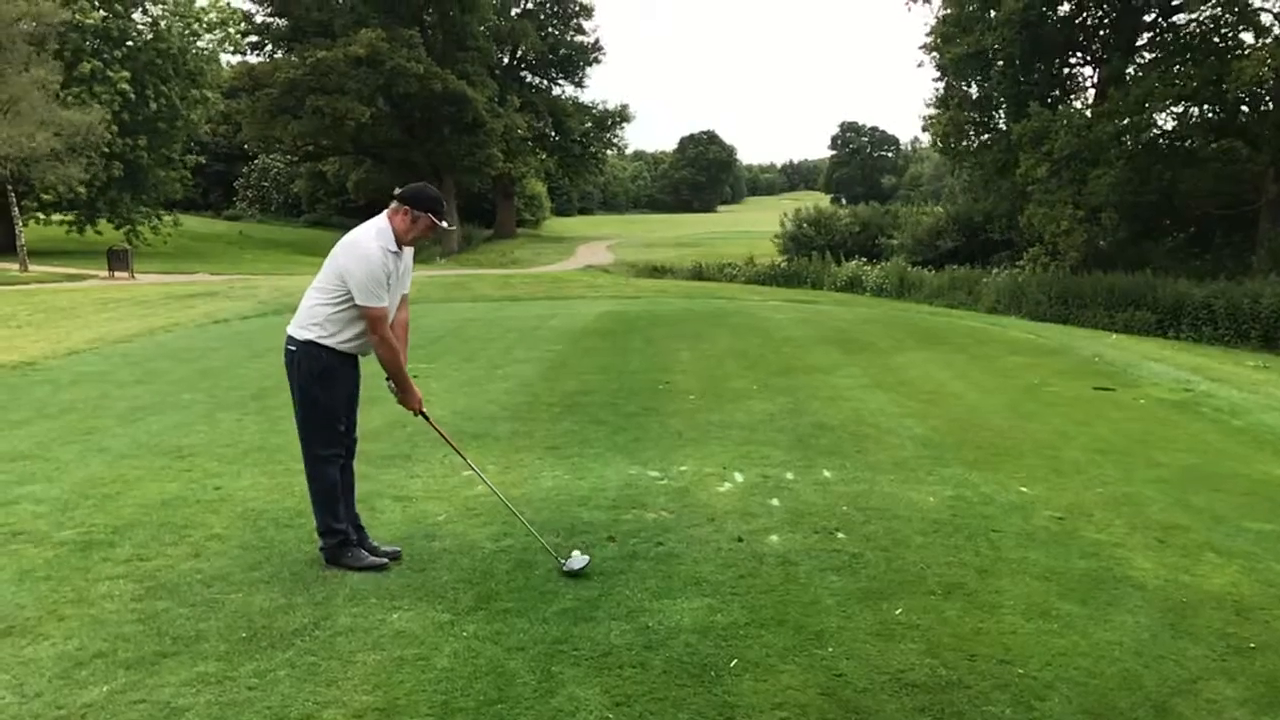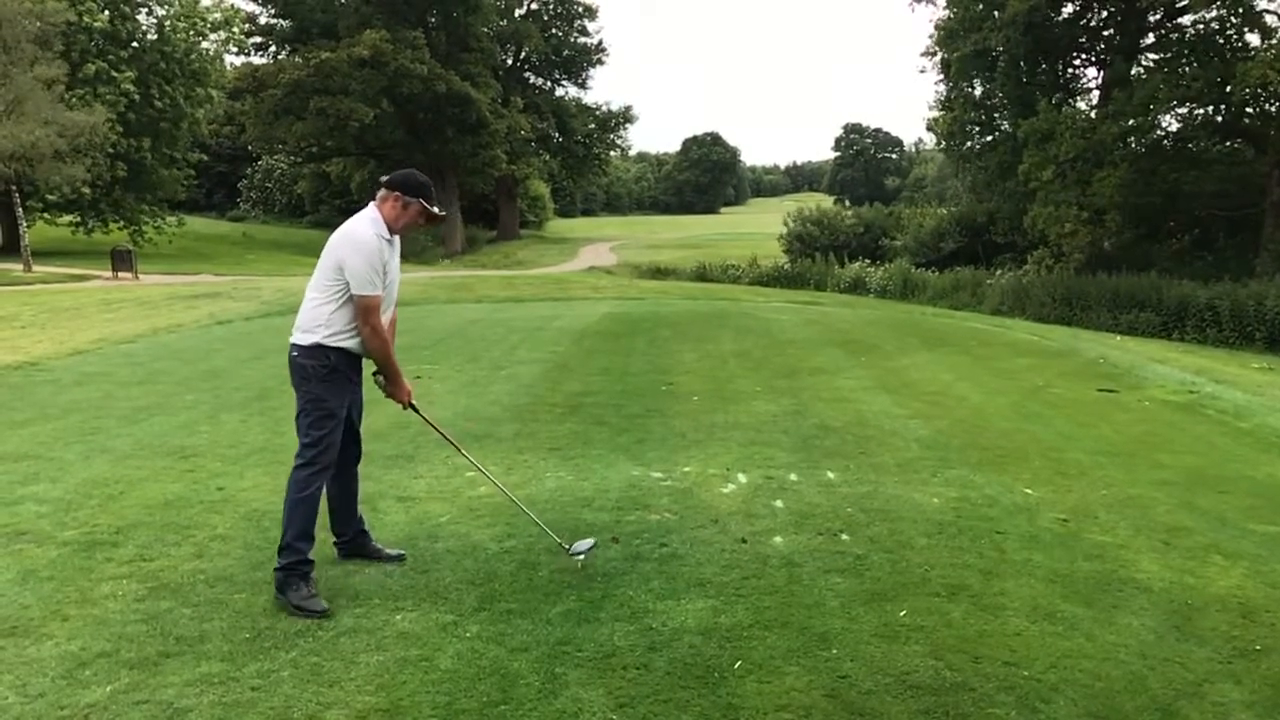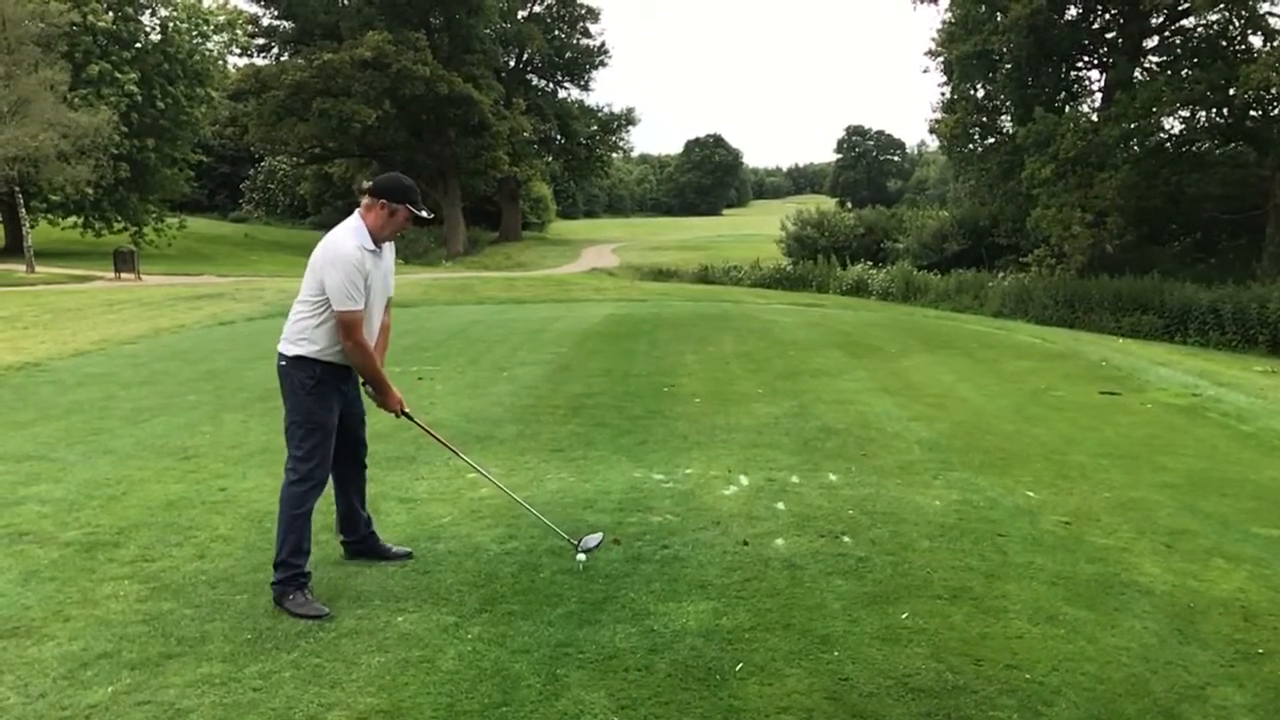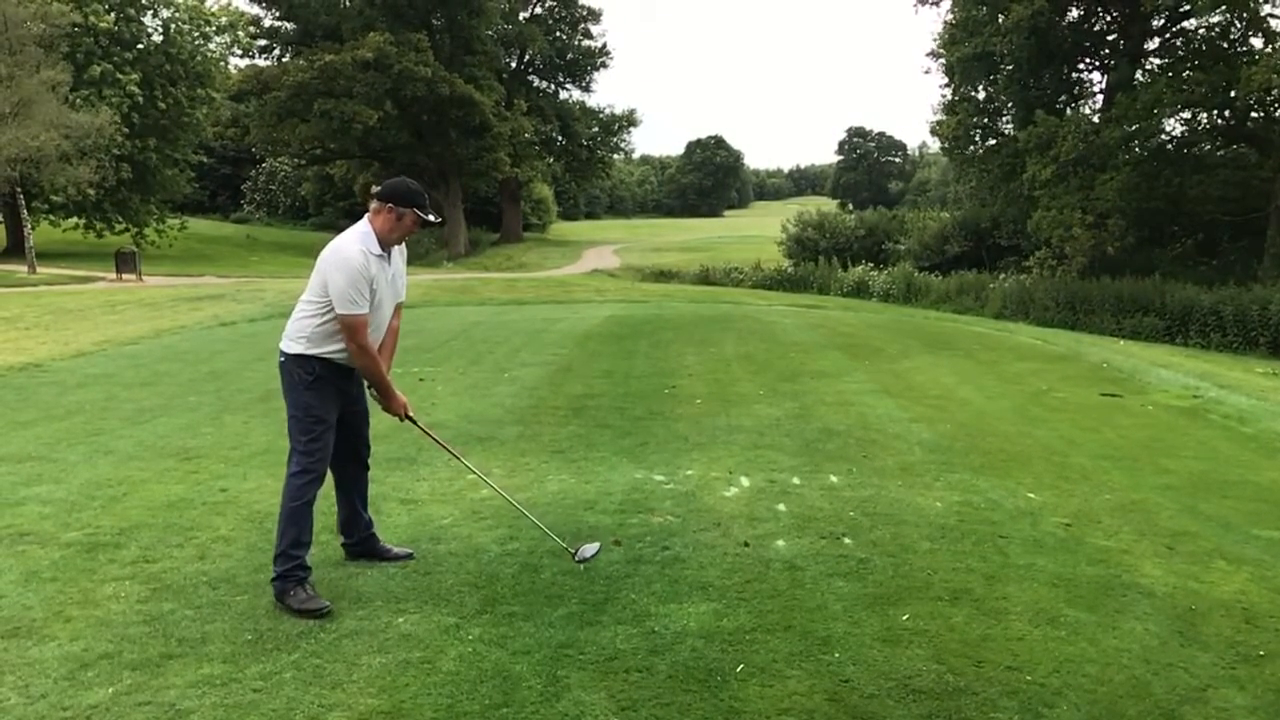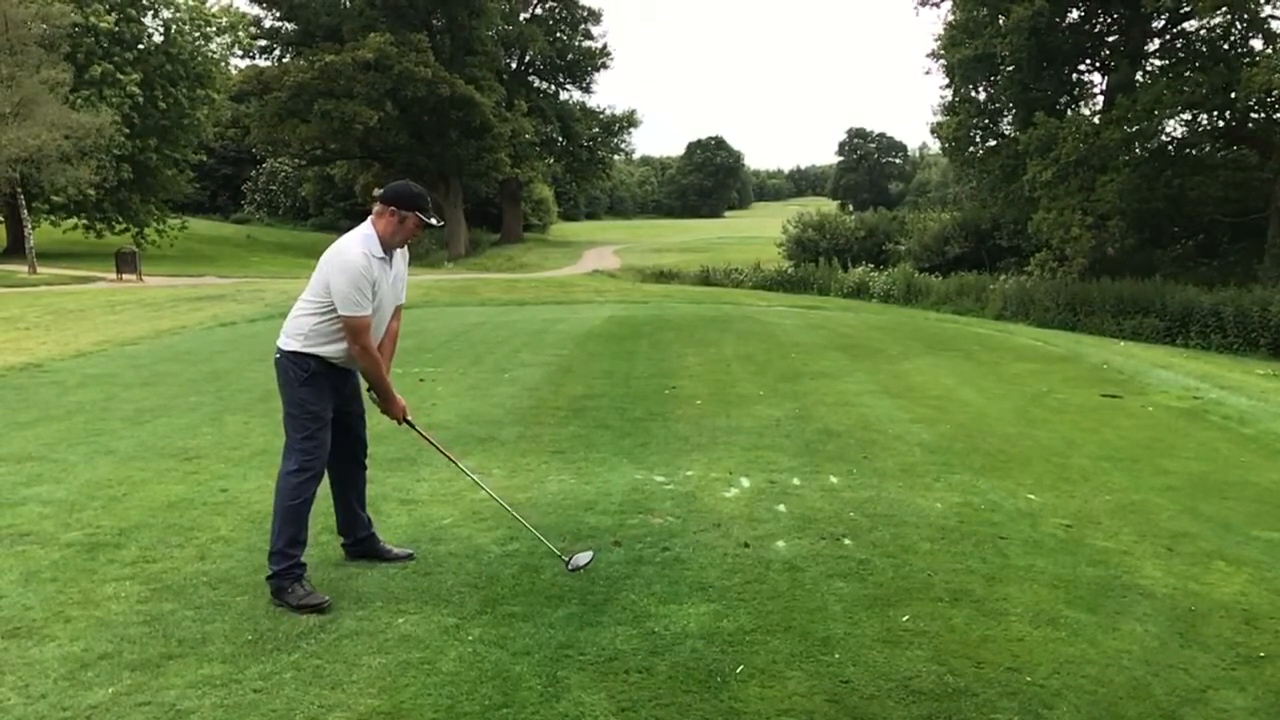
dt=1s
person 1, frame 1
left shoulder: (401, 246)
right shoulder: (369, 250)
left elbow: (399, 312)
right elbow: (379, 333)
left wrist: (402, 375)
right wrist: (406, 387)
left hip: (341, 353)
right hip: (315, 351)
left knee: (343, 448)
right knee: (325, 450)
left ankle: (351, 535)
right ankle: (336, 544)
person 1, frame 2
left shoulder: (387, 236)
right shoulder: (363, 239)
left elbow: (387, 312)
right elbow: (370, 323)
left wrist: (388, 371)
right wrist: (396, 379)
left hip: (341, 357)
right hip: (321, 357)
left knee: (346, 453)
right knee: (317, 458)
left ankle: (351, 538)
right ankle: (292, 570)
person 1, frame 3
left shoulder: (383, 245)
right shoulder: (345, 252)
left elbow: (382, 314)
right elbow: (351, 338)
left wrist: (378, 375)
right wrist: (384, 389)
left hip: (340, 366)
right hip: (308, 366)
left knee: (351, 457)
right knee: (308, 470)
left ankle: (358, 538)
right ankle: (289, 582)
person 1, frame 4
left shoulder: (395, 250)
right shoulder: (350, 256)
left elbow: (391, 317)
right elbow: (357, 341)
left wrist: (383, 377)
right wrist: (388, 393)
left hip: (344, 366)
right hip: (309, 364)
left knee: (354, 457)
right knee: (309, 466)
left ankle: (359, 539)
right ankle: (289, 578)
person 1, frame 5
left shoulder: (397, 253)
right shoulder: (354, 258)
left elbow: (390, 320)
right elbow: (361, 343)
left wrist: (382, 381)
right wrist: (388, 397)
left hip: (340, 365)
right hip: (306, 362)
left knee: (351, 455)
right knee: (306, 463)
left ankle: (359, 539)
right ankle: (285, 575)
